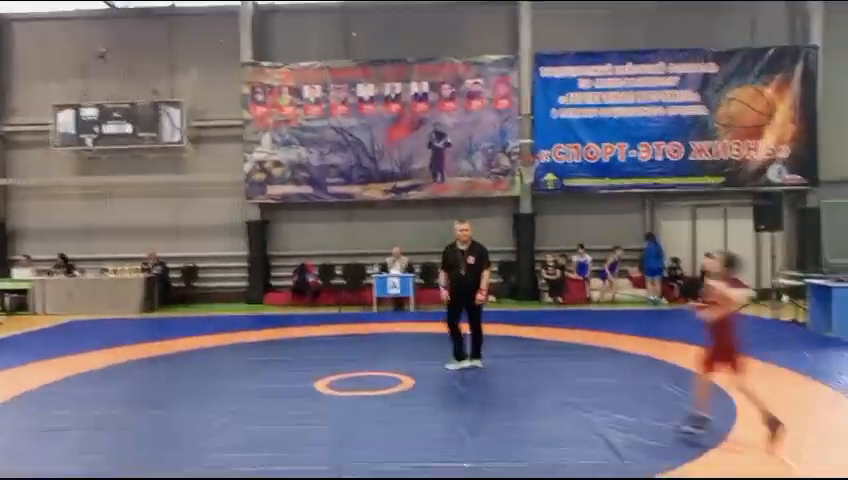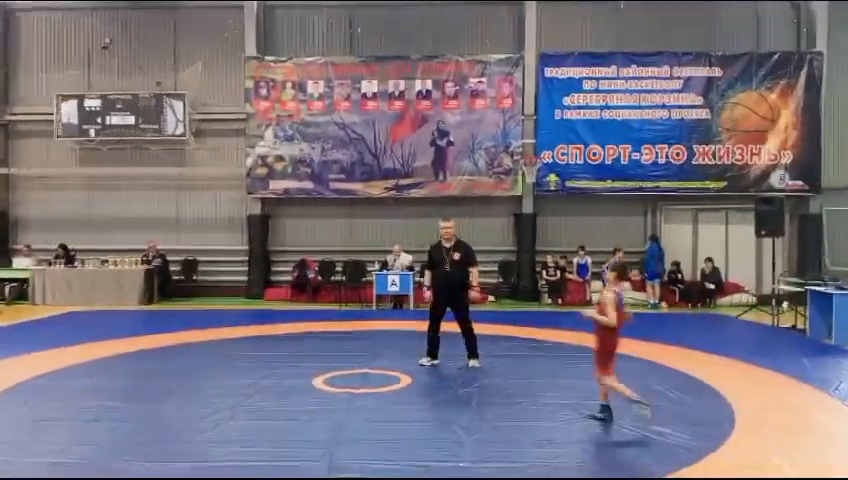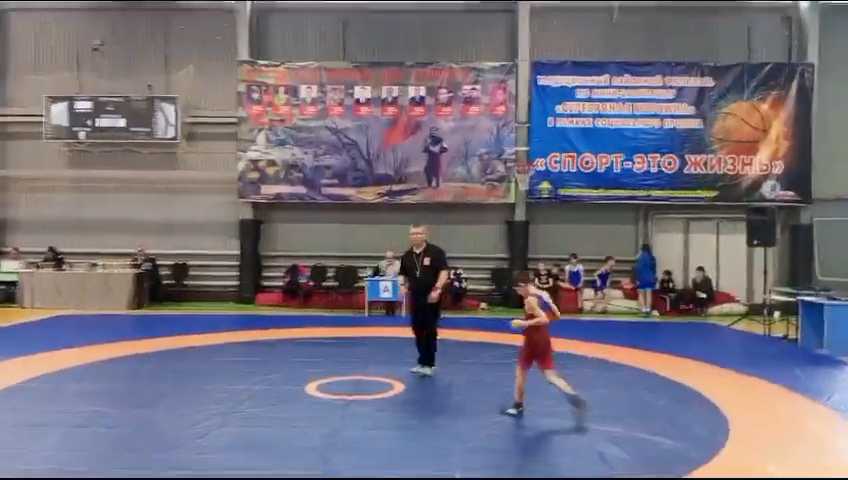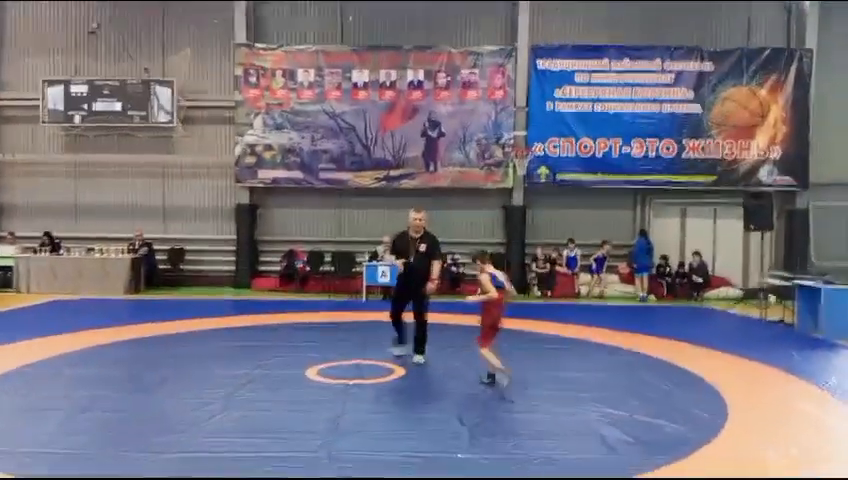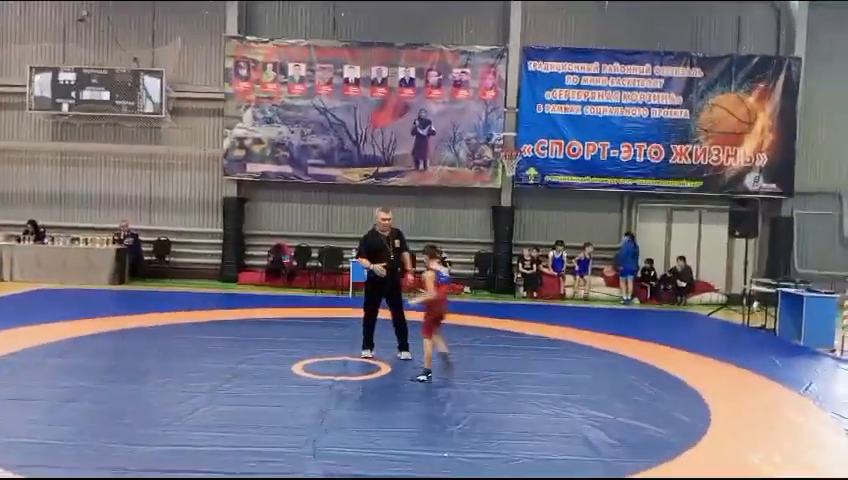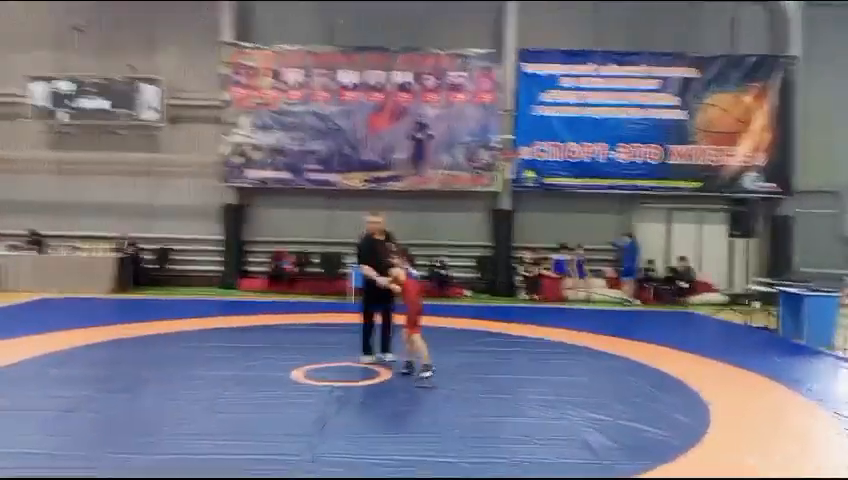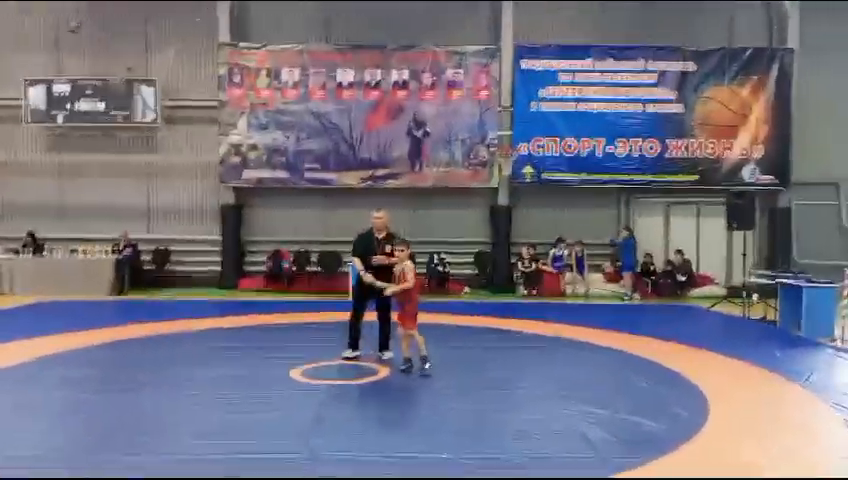
dt=0.5s
person 1, frame 1
left shoulder: (479, 249)
right shoulder: (449, 250)
left elbow: (486, 271)
right elbow: (444, 271)
left wrist: (482, 291)
right wrist: (443, 288)
left hip: (473, 294)
right hip: (455, 294)
left knee: (475, 326)
right knee: (452, 324)
left ankle: (476, 357)
right ankle: (460, 358)
person 1, frame 2
left shoulder: (464, 247)
right shoulder: (434, 249)
left elbow: (473, 268)
right elbow: (429, 270)
left wrist: (474, 287)
right wrist: (427, 288)
left hip: (459, 293)
right hip: (439, 293)
left knee: (466, 325)
right knee: (433, 324)
left ankle: (473, 357)
right ankle: (432, 356)
person 1, frame 3
left shoulder: (435, 252)
right shoulder: (407, 256)
left elbow: (444, 272)
right elbow: (403, 275)
left wrist: (437, 289)
right wrist: (403, 286)
left hip: (431, 298)
right hip: (416, 298)
left knee: (430, 330)
right knee: (418, 331)
left ankle: (429, 364)
right ankle: (424, 362)
person 1, frame 4
left shoulder: (431, 239)
right shoulder: (400, 238)
left elbow: (436, 261)
right elbow: (391, 254)
left wrist: (433, 280)
right wrist: (396, 262)
left hip: (421, 284)
right hip: (403, 282)
left knee: (420, 318)
right knee: (394, 314)
left ankle: (419, 352)
right ankle: (400, 343)
person 1, frame 5
left shoulder: (397, 234)
right shoulder: (369, 238)
left elbow: (404, 252)
right elbow: (361, 258)
left wrist: (408, 271)
right wrist: (372, 267)
left hip: (393, 281)
right hip: (374, 281)
left knee: (399, 315)
right knee: (370, 315)
left ankle: (404, 349)
right ankle: (367, 347)
person 1, frame 6
left shoulder: (388, 237)
right shoulder: (364, 243)
right elbow: (363, 266)
right wrist: (378, 278)
left hip: (388, 284)
right hip: (372, 285)
left knee: (387, 318)
right knee: (368, 319)
left ankle: (385, 350)
right ankle: (367, 352)
person 1, frame 7
left shoulder: (392, 239)
right shoulder: (363, 238)
right elbow: (355, 258)
left wrist: (387, 261)
right wrist: (363, 273)
left hip: (384, 282)
right hip: (364, 281)
left knee: (384, 316)
right knee: (356, 314)
left ankle: (384, 349)
right ankle: (353, 348)
person 2, frame 1
left shoulder: (715, 285)
right shoulder: (715, 284)
left elbow: (739, 299)
left wrist: (716, 314)
right wrist: (705, 307)
left hip: (720, 341)
right hip: (728, 339)
left knee: (703, 377)
right knee: (741, 383)
left ankle: (699, 420)
right ankle: (771, 421)
person 2, frame 2
left shoulder: (608, 296)
right shoulder: (618, 294)
left elbow: (612, 322)
right elbow: (624, 316)
left wrist: (594, 315)
left hip: (605, 340)
right hip: (611, 339)
left knee: (606, 379)
right knee: (600, 375)
left ankle: (637, 400)
right ankle: (605, 410)
person 2, frame 3
left shoulder: (530, 300)
right shoulder: (544, 295)
left elbow: (543, 320)
right elbow: (557, 315)
left wrist: (524, 323)
left hip: (532, 342)
right hip: (544, 340)
left knee: (521, 371)
right knee: (550, 375)
left ankle: (517, 406)
right ankle: (574, 397)
person 2, frame 4
left shoulder: (483, 276)
right shoulder: (501, 274)
left elbow: (494, 295)
right elbow: (512, 292)
left wrist: (476, 298)
left hip: (489, 316)
right hip: (498, 315)
left knee: (483, 349)
right knee: (488, 344)
left ankle: (501, 370)
right ankle: (491, 375)
person 2, frame 5
left shoulder: (428, 273)
right shoulder: (444, 270)
left elbow: (432, 295)
left wrist: (417, 300)
left hip: (432, 309)
right hip: (442, 308)
left knee: (427, 339)
right knee: (434, 333)
left ankle: (427, 373)
right ankle: (444, 353)
person 2, frame 6
left shoulder: (396, 271)
right shoulder: (412, 272)
right wrist: (391, 285)
left hip: (412, 306)
right hip: (416, 305)
left knee: (415, 336)
right knee: (407, 335)
left ankle: (427, 367)
right ankle: (409, 365)
person 2, frame 7
left shoulder: (407, 265)
right shoulder: (398, 266)
left elbow: (410, 284)
left wrist: (393, 289)
right wrist: (382, 285)
left hip: (410, 302)
right hip: (402, 302)
left knee: (412, 331)
right knee: (403, 332)
left ankle: (424, 358)
right ankle: (407, 360)
